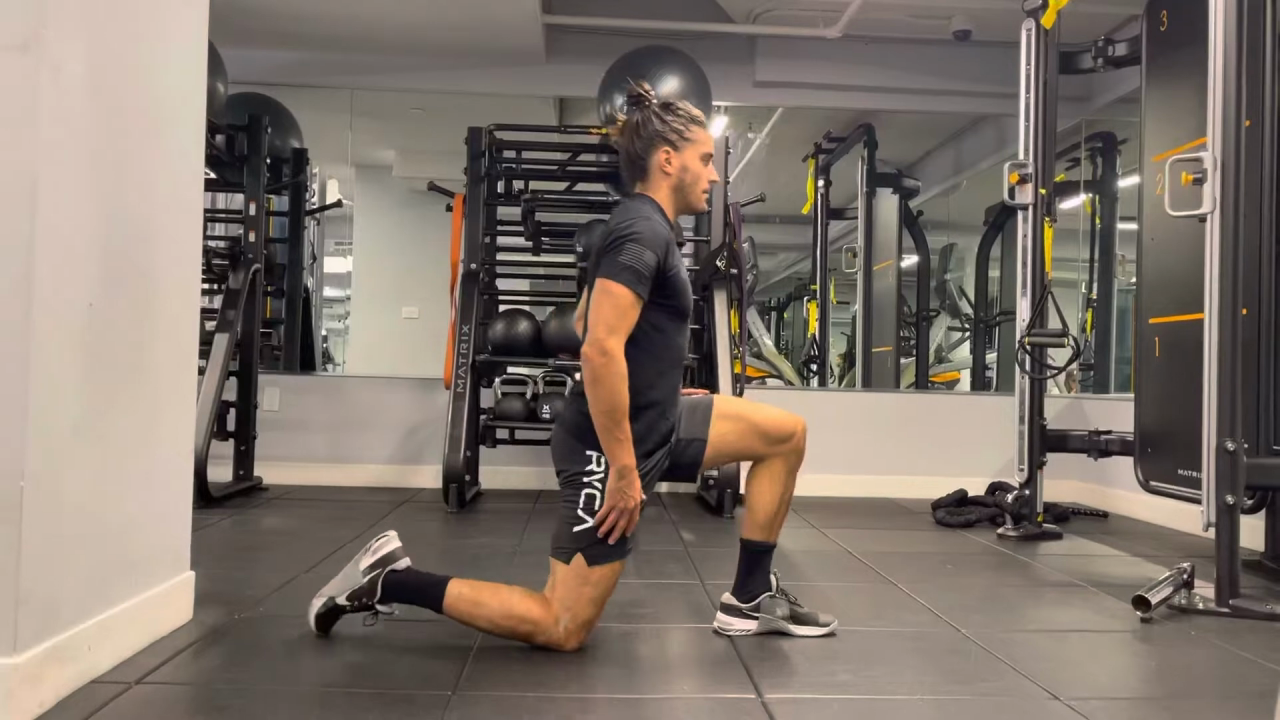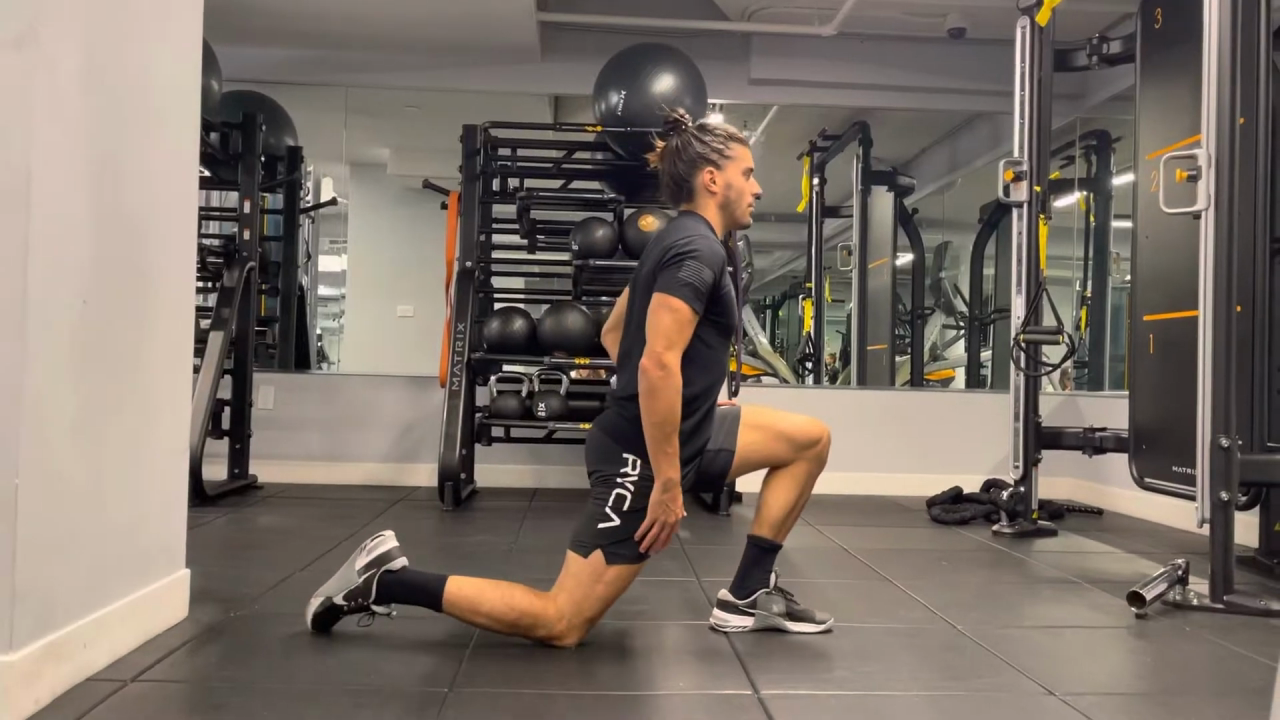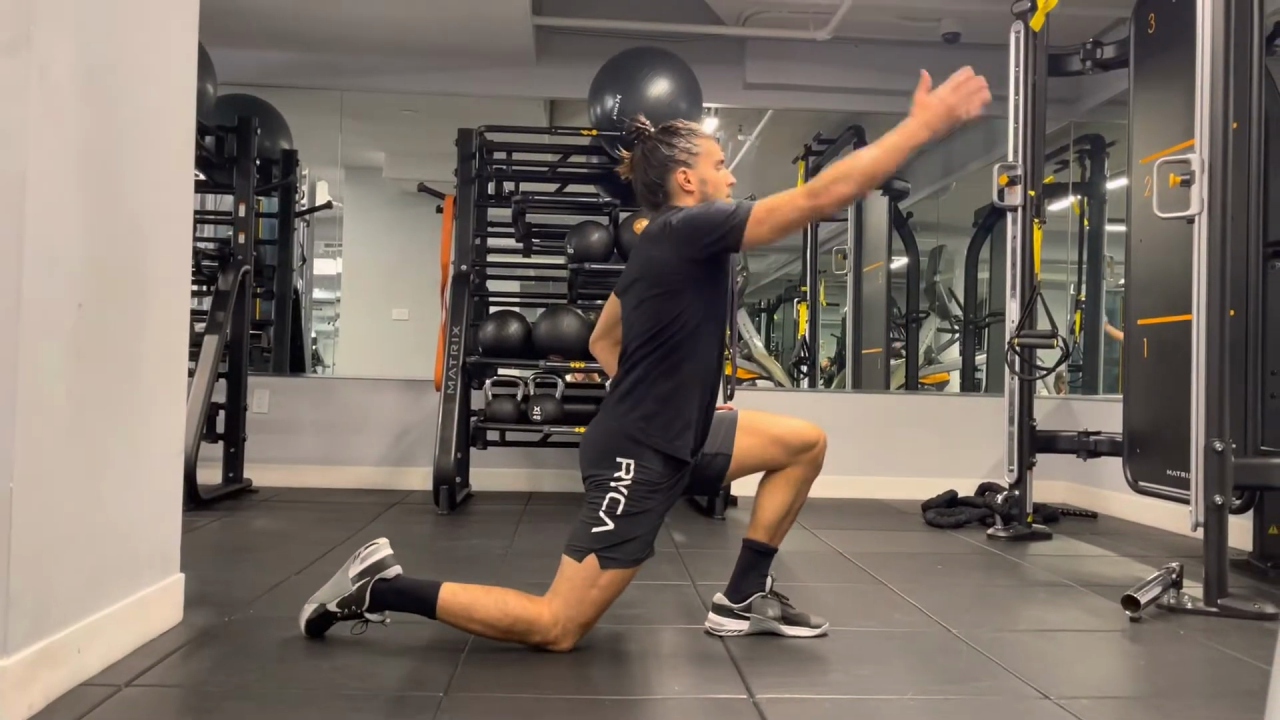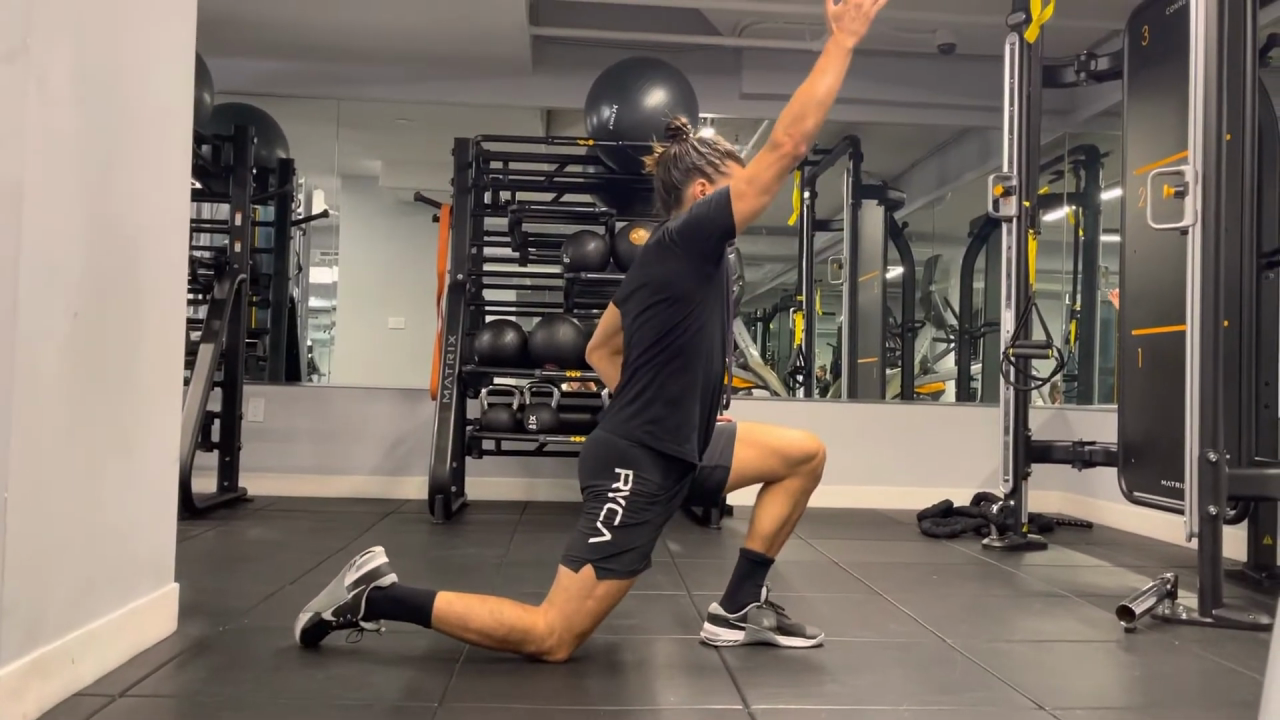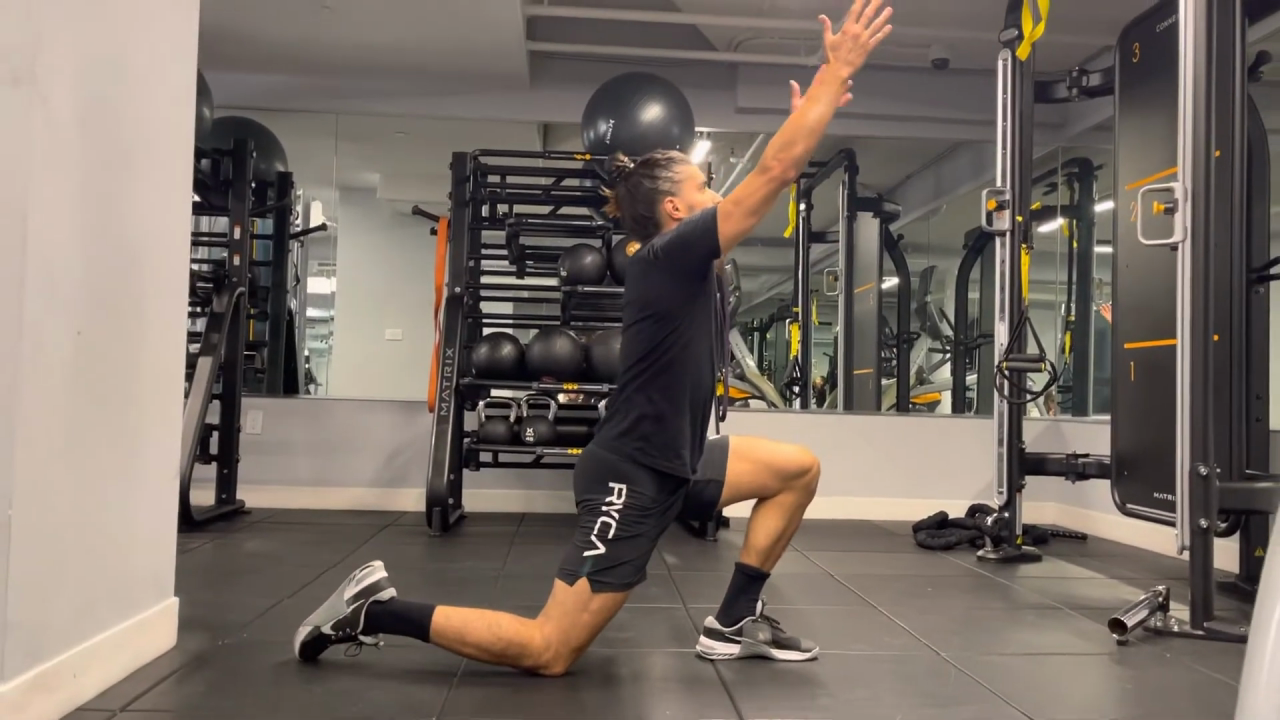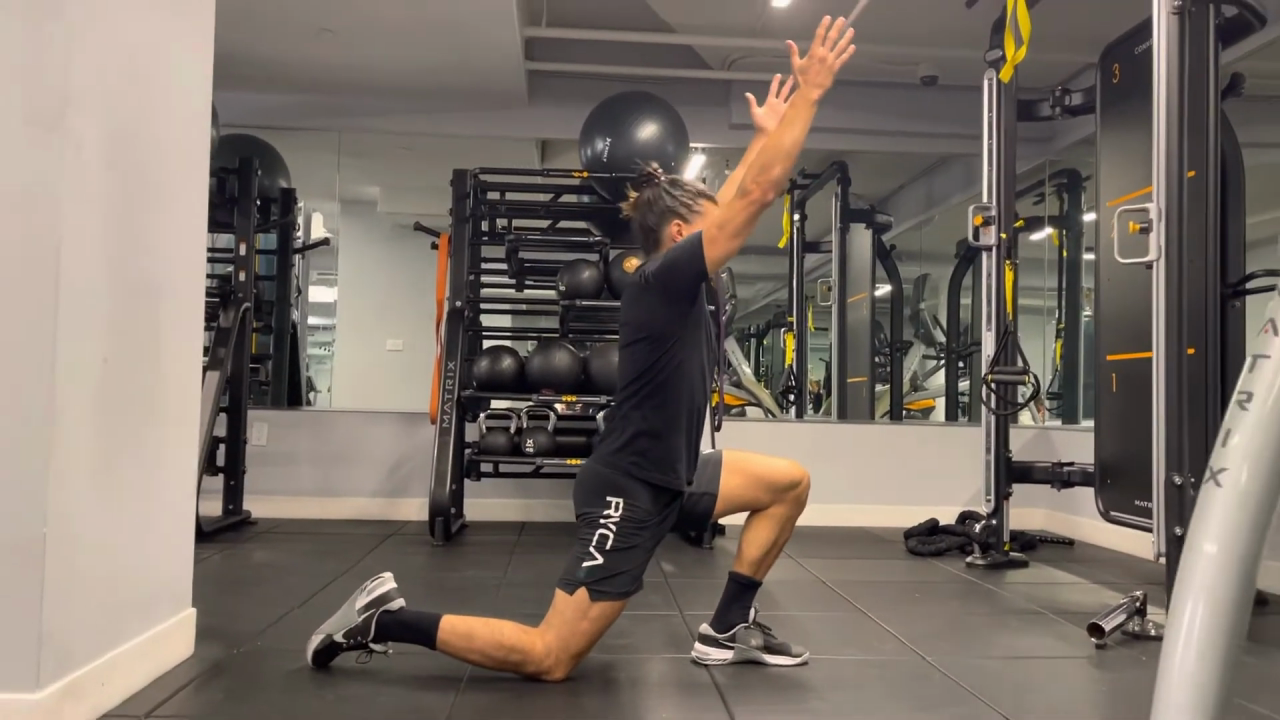
dt=0.7s
person 1, frame 1
left shoulder: (644, 225)
right shoulder: (642, 231)
left elbow: (584, 323)
right elbow: (600, 349)
right wrist: (622, 467)
left hip: (653, 422)
right hip: (612, 443)
left knee: (785, 434)
right knee: (561, 628)
left ankle: (750, 599)
right ankle: (388, 580)
person 1, frame 2
left shoulder: (679, 240)
right shoulder: (699, 250)
left elbow: (614, 332)
right elbow: (658, 363)
right wrist: (668, 484)
left hip: (674, 433)
right hip: (644, 453)
left knee: (809, 440)
right knee: (561, 623)
left ankle: (749, 593)
right ankle: (386, 582)
person 1, frame 3
left shoulder: (662, 245)
right shoulder: (688, 235)
left elbow: (603, 341)
right elbow: (818, 198)
right wrist: (924, 122)
left hip: (669, 440)
right hip: (636, 460)
left knee: (804, 442)
right knee: (557, 625)
left ankle: (741, 600)
right ankle: (381, 587)
person 1, frame 4
left shoulder: (666, 258)
right shoulder: (687, 241)
left elbow: (601, 349)
right elbow: (787, 144)
left hip: (667, 447)
right hip: (638, 465)
left knee: (804, 454)
right knee: (550, 638)
left ankle: (739, 608)
right ankle: (377, 597)
person 1, frame 5
left shoulder: (678, 262)
right shoulder: (670, 257)
left elbow: (761, 183)
right elbow: (774, 173)
left wrist: (807, 115)
right wrist: (840, 68)
left hip: (670, 462)
right hip: (632, 477)
left knee: (798, 469)
right knee: (548, 651)
left ankle: (734, 622)
right ankle: (375, 611)
person 1, frame 6
left shoulder: (671, 284)
right shoulder: (664, 280)
left elbow: (731, 203)
right elbow: (755, 196)
left wrist: (765, 132)
right wrist: (810, 92)
left hip: (664, 476)
right hip: (630, 492)
left knee: (788, 483)
right knee: (550, 659)
left ankle: (728, 628)
right ankle: (385, 622)
